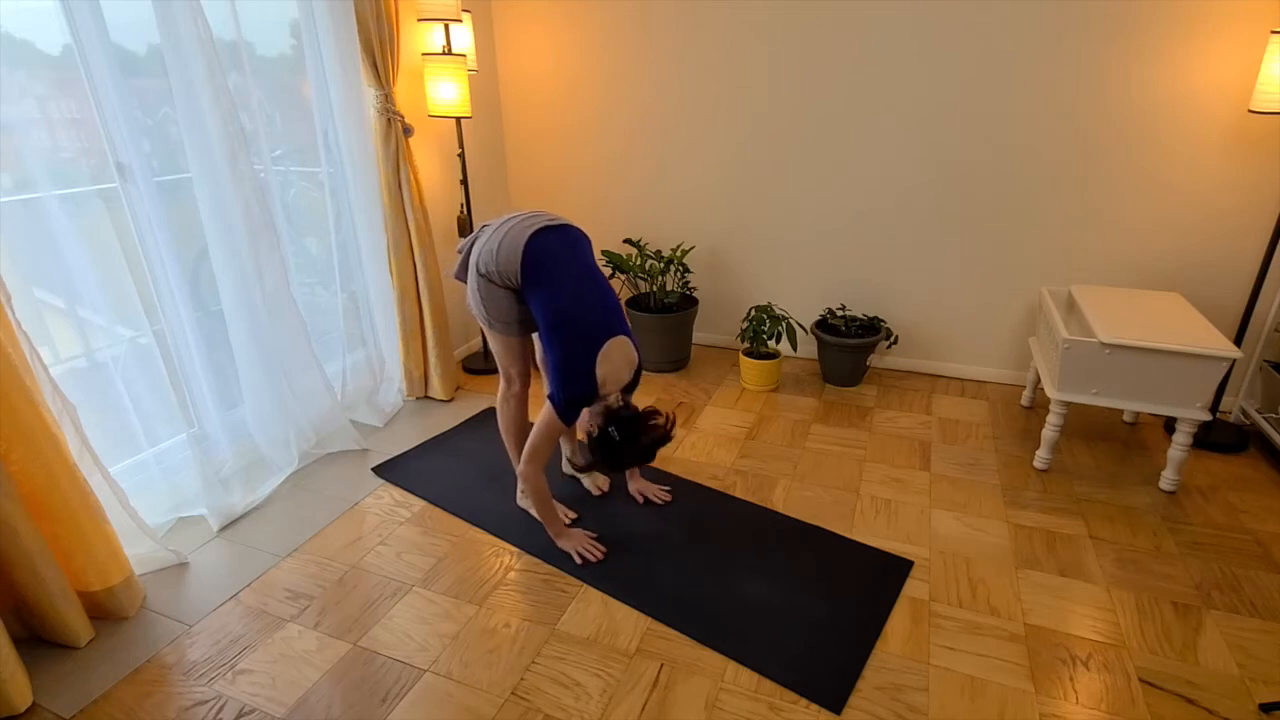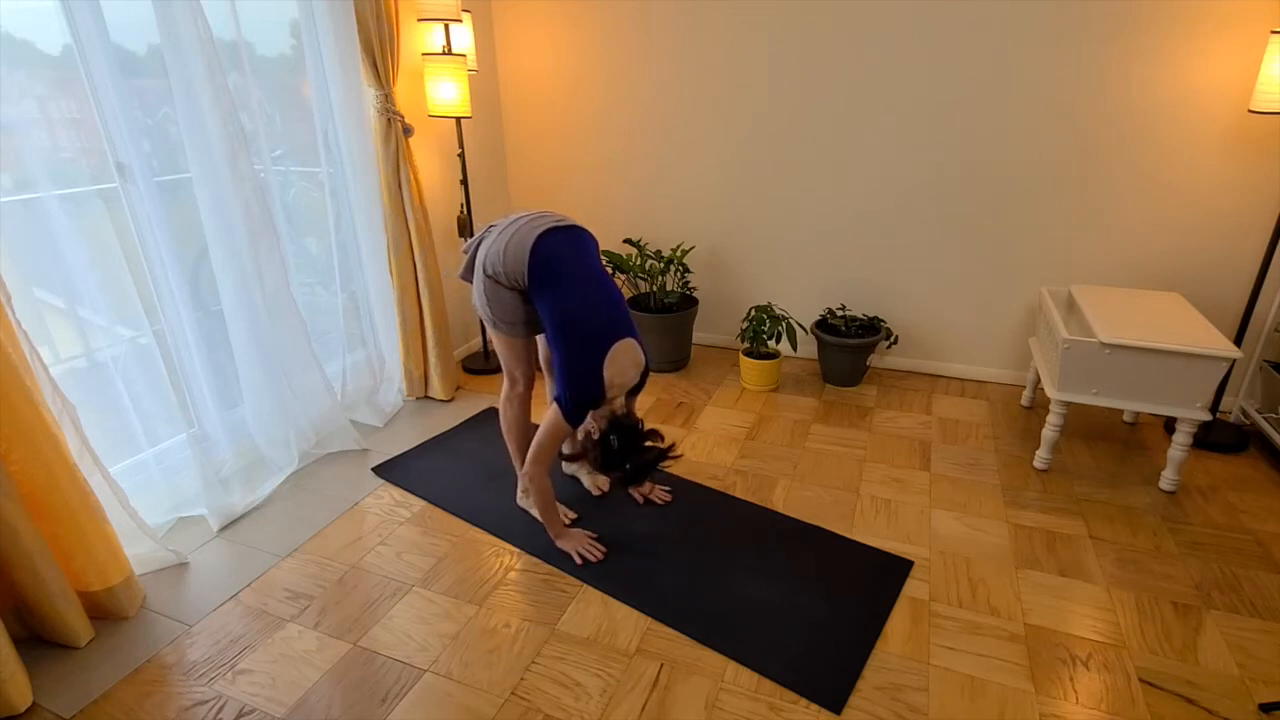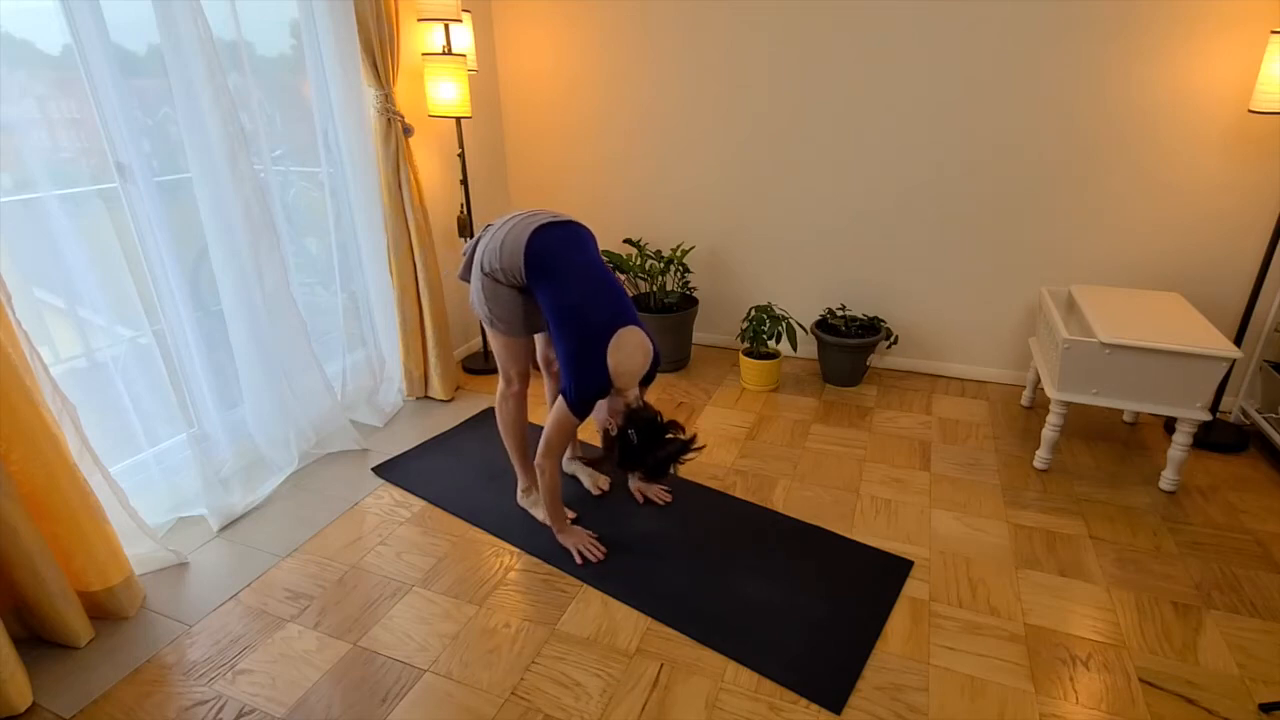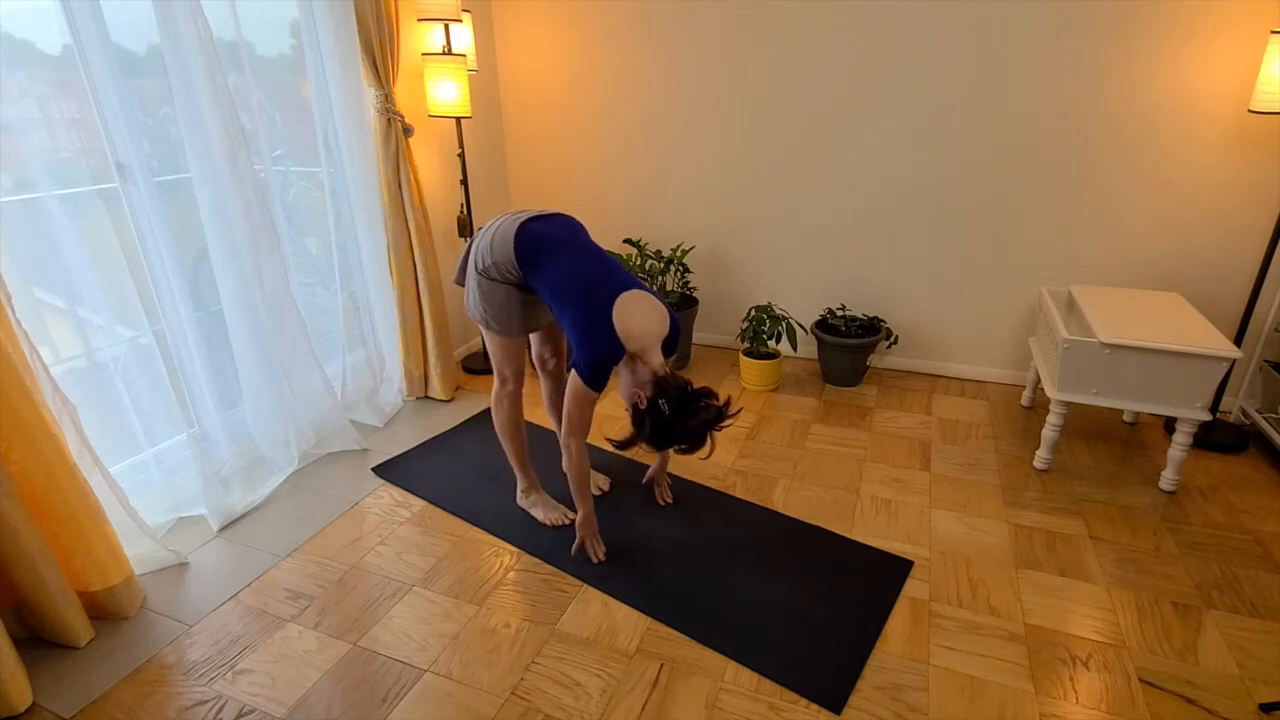
dt=1s
person 1, frame 1
left shoulder: (629, 369)
right shoulder: (577, 385)
left elbow: (628, 427)
right elbow: (529, 467)
left wrist: (634, 477)
right wrist: (560, 534)
right hip: (499, 257)
right knee: (516, 380)
left ankle: (569, 458)
right ankle: (523, 493)
person 1, frame 2
left shoulder: (636, 370)
right shoulder: (584, 388)
left elbow: (624, 423)
right elbow: (534, 469)
left wrist: (634, 477)
right wrist: (560, 535)
right hip: (506, 257)
right knee: (520, 382)
left ankle: (573, 459)
right ankle: (524, 492)
person 1, frame 3
left shoulder: (646, 362)
right shoulder: (590, 380)
left elbow: (635, 421)
right elbow: (544, 461)
left wrist: (635, 473)
right wrist: (562, 529)
right hip: (505, 255)
right knee: (515, 380)
left ankle: (573, 457)
right ankle: (526, 489)
person 1, frame 4
left shoulder: (667, 330)
right shoulder: (601, 351)
left elbow: (663, 407)
right elbow: (572, 440)
left wrist: (662, 462)
right wrist: (585, 517)
right hip: (499, 253)
left knee: (551, 363)
right knee: (510, 381)
left ankle: (572, 465)
right ankle: (527, 489)
